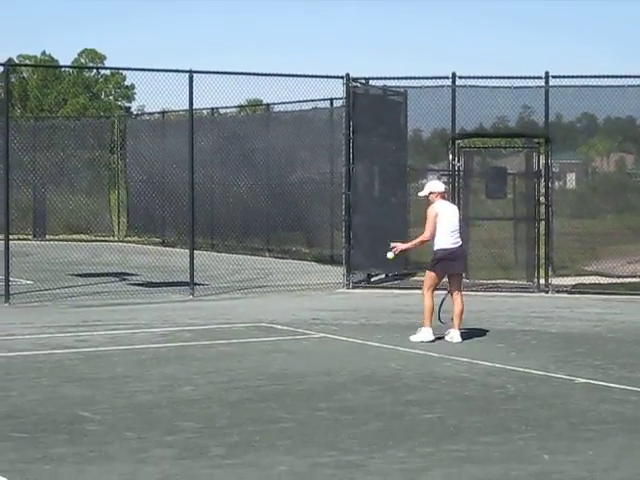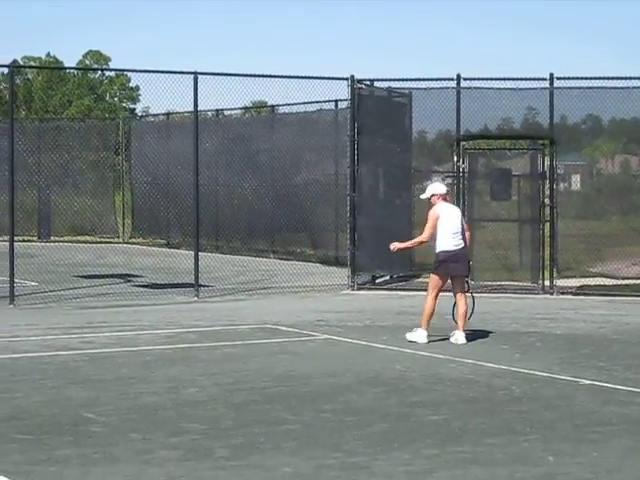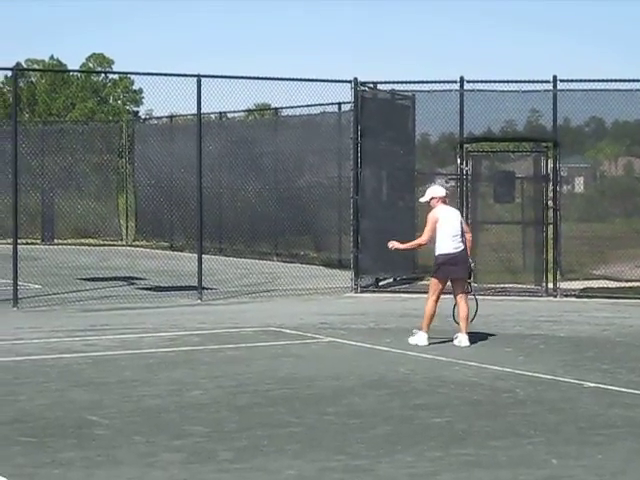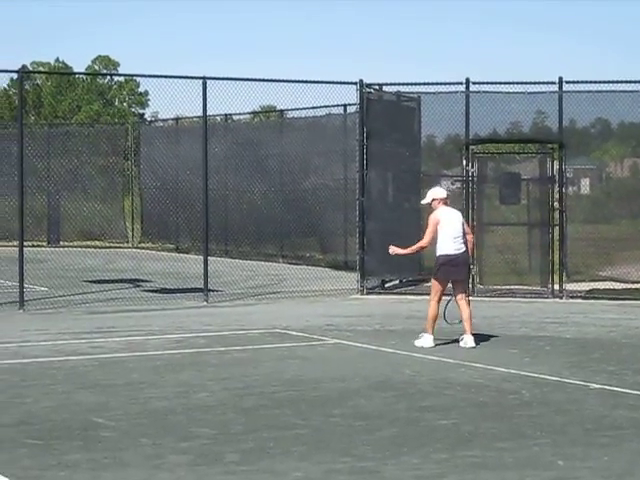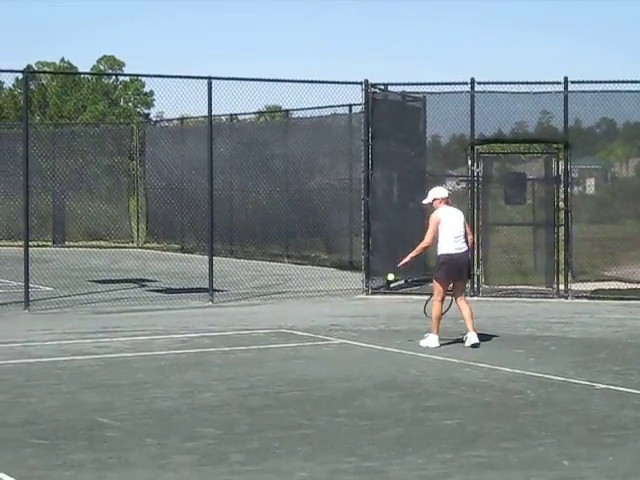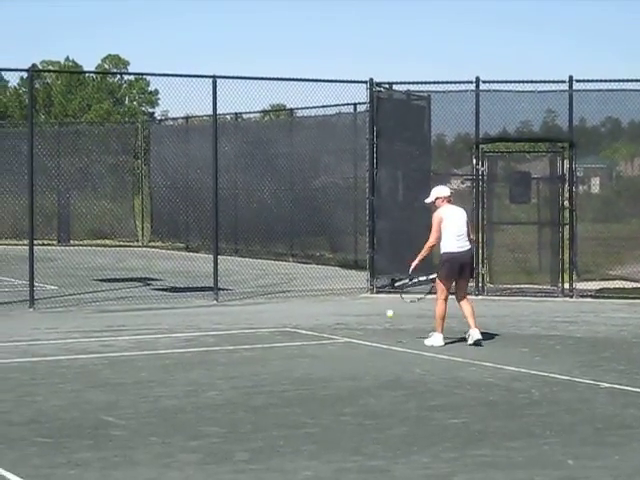
dt=0.1s
person 1, frame 1
left shoulder: (433, 208)
right shoulder: (453, 207)
left elbow: (426, 236)
left wrist: (404, 246)
left hip: (442, 253)
right hip: (458, 251)
left knee: (427, 291)
right knee: (456, 293)
left ankle: (427, 330)
right ankle: (455, 332)
person 1, frame 2
left shoulder: (435, 211)
right shoulder: (456, 209)
left elbow: (425, 237)
right elbow: (467, 233)
left wrist: (402, 245)
right wrist: (466, 256)
left hip: (445, 255)
right hip: (461, 253)
left knee: (432, 295)
right knee: (460, 295)
left ankle: (422, 332)
right ankle: (460, 333)
person 1, frame 3
left shoulder: (434, 214)
right shoulder: (456, 212)
left elbow: (423, 240)
right elbow: (468, 235)
left wrist: (401, 246)
right wrist: (468, 257)
left hip: (444, 258)
right hip: (460, 256)
left knee: (433, 298)
right knee: (461, 298)
left ankle: (423, 334)
right ankle: (463, 336)
person 1, frame 4
left shoulder: (435, 215)
right shoulder: (457, 213)
left elbow: (425, 243)
right elbow: (470, 236)
left wrist: (402, 251)
right wrist: (468, 258)
left hip: (445, 259)
right hip: (461, 257)
left knee: (435, 299)
right knee: (462, 299)
left ankle: (428, 337)
right ankle: (468, 337)
person 1, frame 5
left shoulder: (436, 215)
right shoulder: (459, 213)
left elbow: (427, 242)
right elbow: (469, 237)
left wrist: (409, 257)
left hip: (448, 258)
right hip: (464, 256)
left knee: (438, 299)
right knee: (461, 298)
left ankle: (433, 337)
right ankle: (471, 334)
person 1, frame 6
left shoulder: (439, 213)
right shoulder: (461, 211)
left elbow: (432, 242)
right elbow: (470, 237)
left wrist: (417, 259)
left hip: (450, 257)
right hip: (466, 255)
left knee: (441, 298)
right knee: (462, 297)
left ankle: (438, 336)
right ankle: (474, 331)
